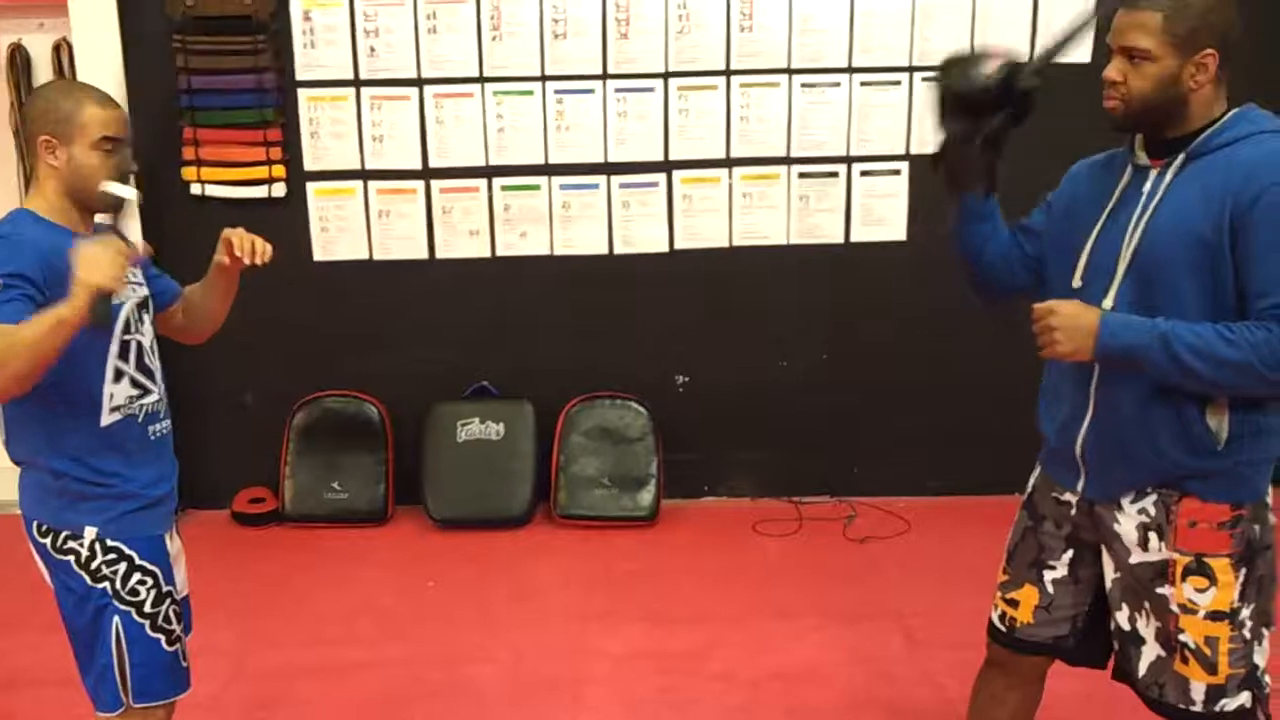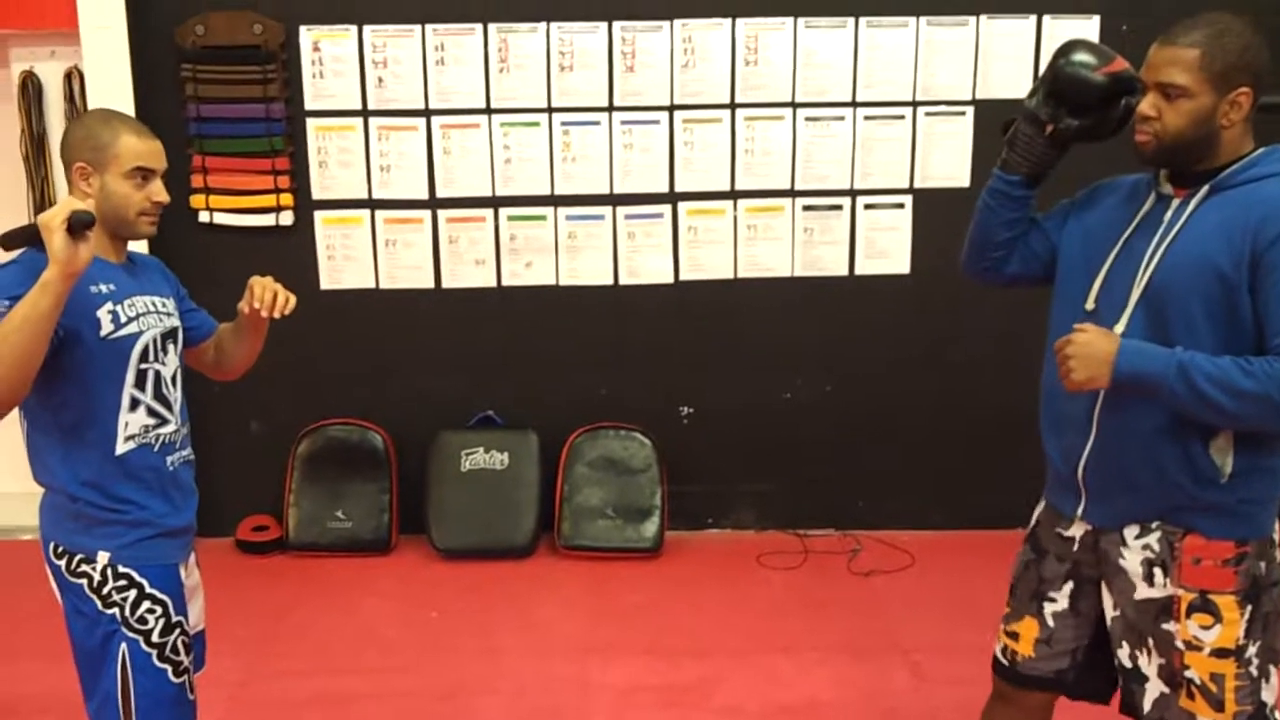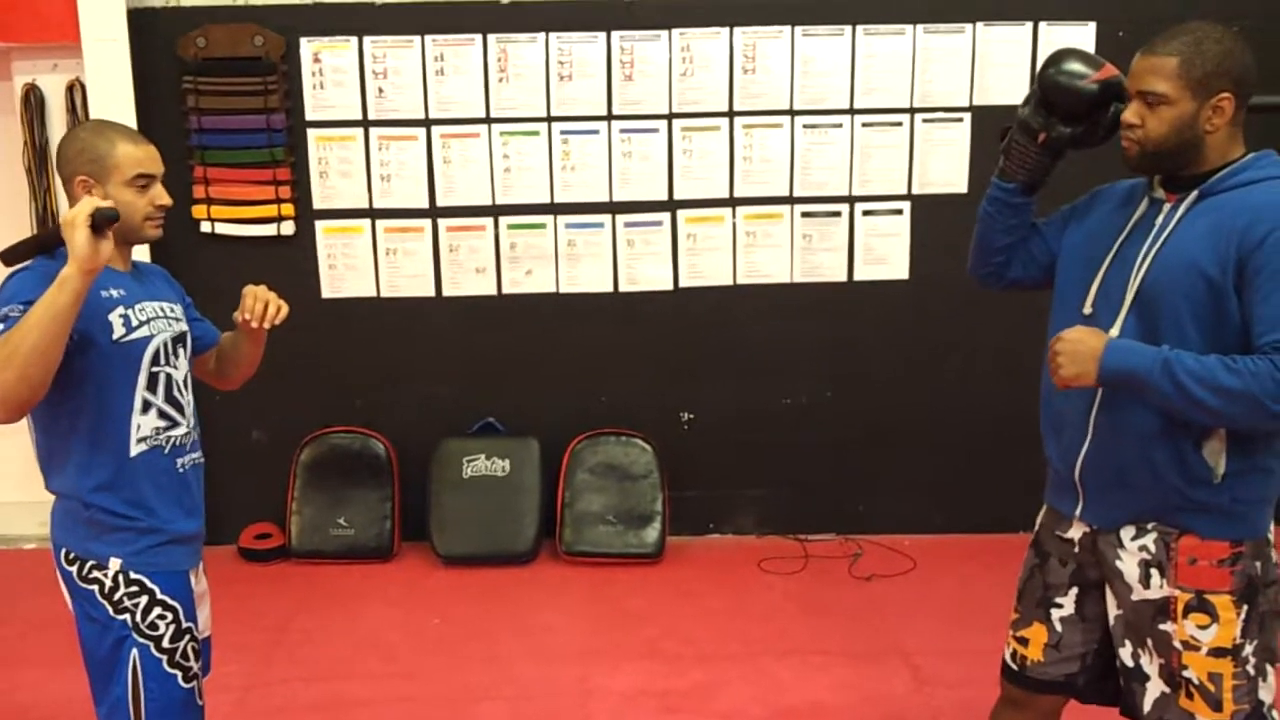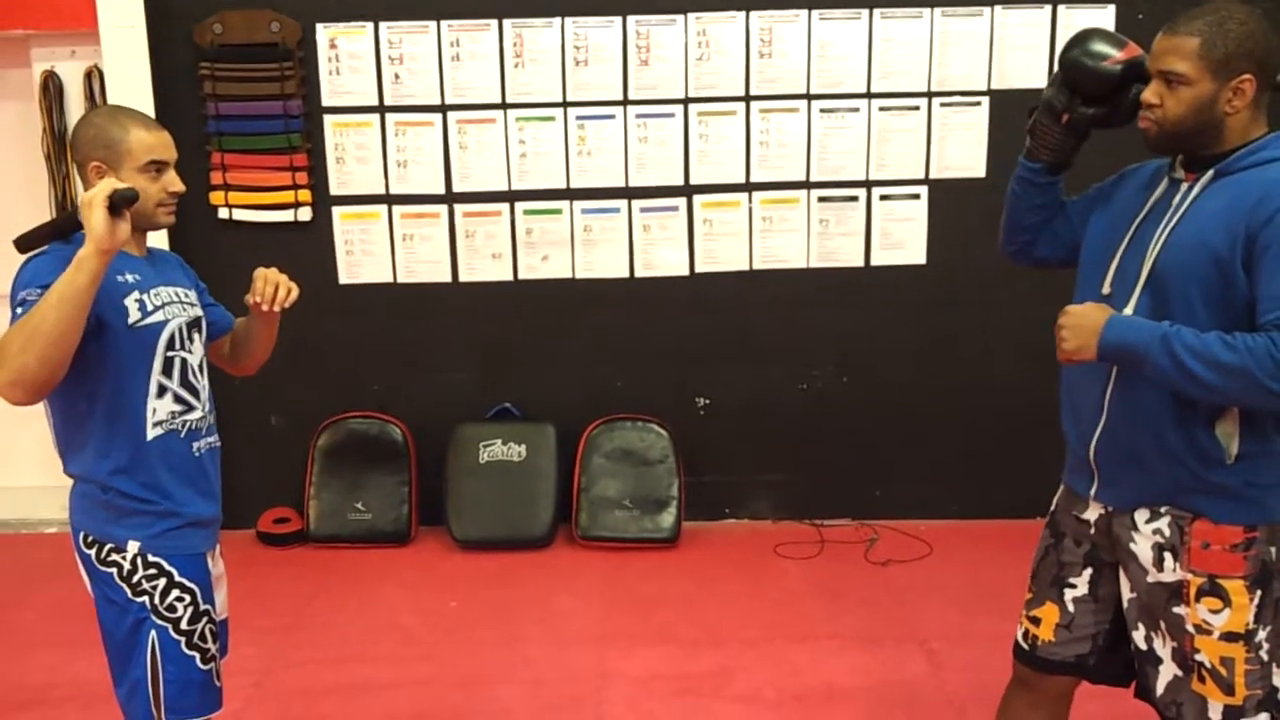
dt=1s
person 1, frame 1
right shoulder: (1095, 178)
right elbow: (1010, 276)
left wrist: (1114, 337)
right wrist: (969, 183)
left hip: (1192, 501)
right hip: (1070, 482)
right knee: (1011, 653)
person 1, frame 2
right shoulder: (1110, 203)
right elbow: (991, 258)
left wrist: (1131, 364)
right wrist: (1028, 147)
left hip: (1197, 538)
right hip: (1073, 515)
person 1, frame 3
right shoulder: (1108, 208)
right elbow: (997, 264)
left wrist: (1117, 362)
right wrist: (1024, 156)
left hip: (1193, 537)
right hip: (1076, 514)
person 1, frame 4
right shoulder: (1138, 186)
right elbow: (1028, 240)
left wrist: (1121, 338)
right wrist: (1050, 137)
left hip: (1206, 519)
right hip: (1093, 495)
person 2, frame 1
left shoulder: (110, 247)
left elbow: (187, 324)
left wrist: (224, 269)
right wrist: (78, 303)
left hip: (144, 502)
right hip: (90, 516)
person 2, frame 2
left shoulder: (154, 274)
left elbow: (218, 360)
left wrist: (253, 318)
right wrist: (61, 275)
left hip: (169, 531)
right hip: (106, 545)
person 2, frame 3
left shoulder: (159, 282)
left elbow: (221, 371)
left wrist: (251, 327)
right wrist: (80, 271)
left hip: (176, 538)
right hip: (118, 550)
person 2, frame 4
left shoulder: (173, 268)
right shoulder: (60, 268)
left elbow: (238, 357)
left wrist: (264, 311)
right wrist: (96, 251)
left hip: (193, 523)
right hip: (136, 534)
